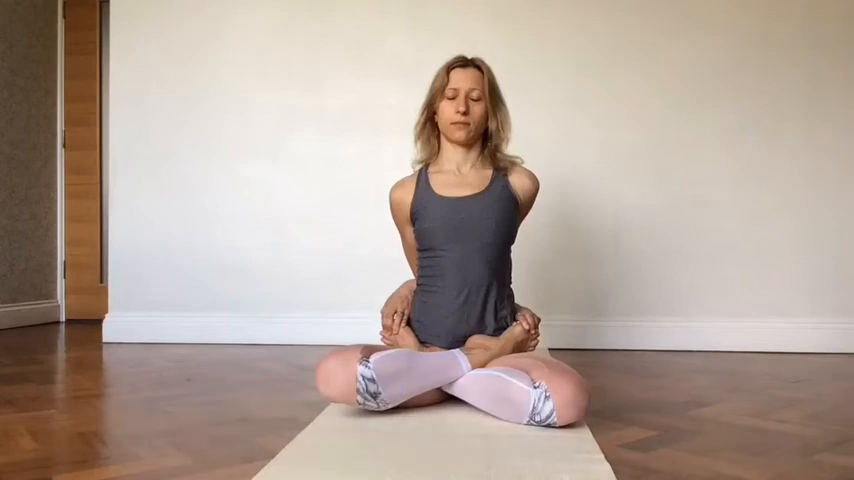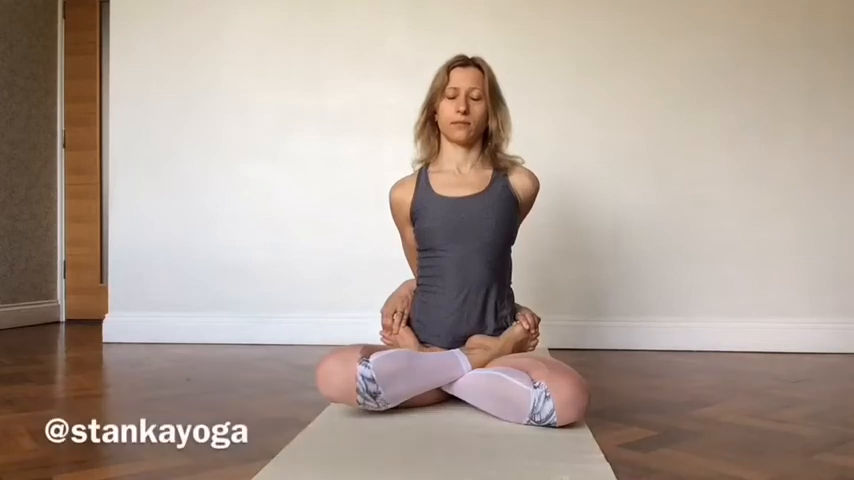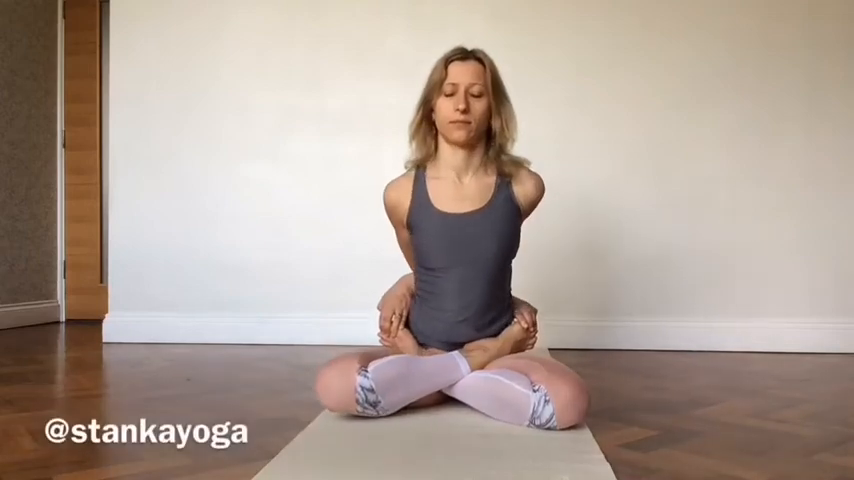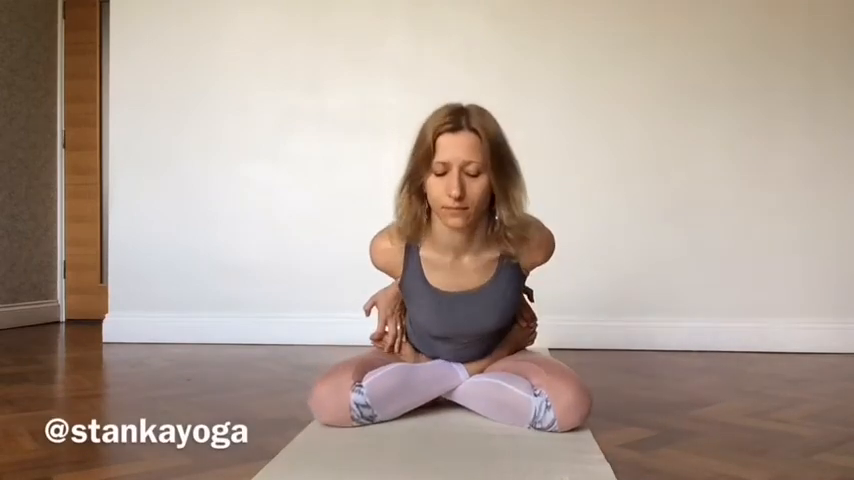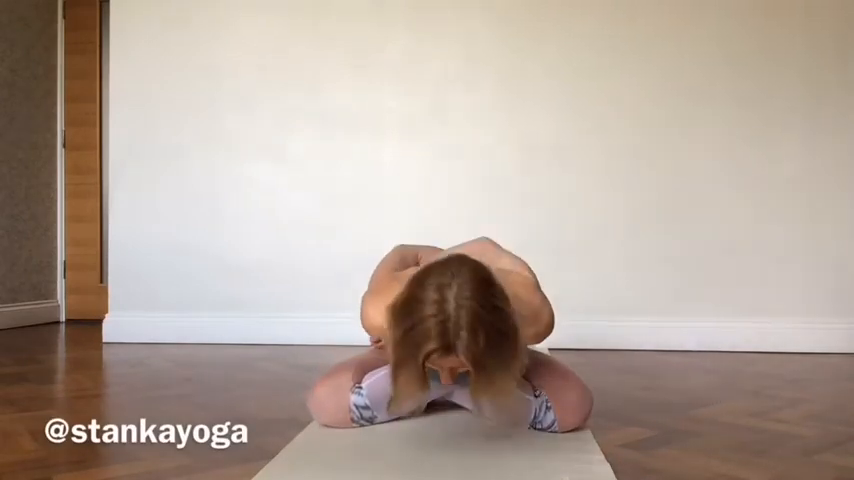
dt=1s
person 1, frame 1
left shoulder: (519, 184)
right shoulder: (406, 193)
left hip: (497, 343)
right hip: (423, 343)
left knee: (570, 400)
right knee: (333, 375)
left ankle: (425, 373)
right ankle: (478, 360)
person 1, frame 2
left shoulder: (519, 184)
right shoulder: (406, 193)
left hip: (497, 343)
right hip: (424, 345)
left knee: (570, 399)
right knee: (333, 375)
left ankle: (426, 375)
right ankle: (478, 360)
person 1, frame 3
left shoulder: (524, 187)
right shoulder: (401, 193)
left hip: (496, 347)
right hip: (421, 345)
left knee: (569, 402)
right knee: (332, 386)
left ankle: (425, 375)
right ankle: (468, 367)
person 1, frame 4
left shoulder: (531, 243)
right shoulder: (391, 248)
left hip: (495, 358)
right hip: (414, 355)
left knee: (571, 405)
right knee: (326, 400)
right ankle: (462, 377)
person 1, frame 5
left shoulder: (532, 315)
right shoulder: (380, 312)
left elbow: (484, 249)
right elbow: (402, 254)
right hip: (409, 362)
left knee: (573, 407)
right knee: (325, 403)
